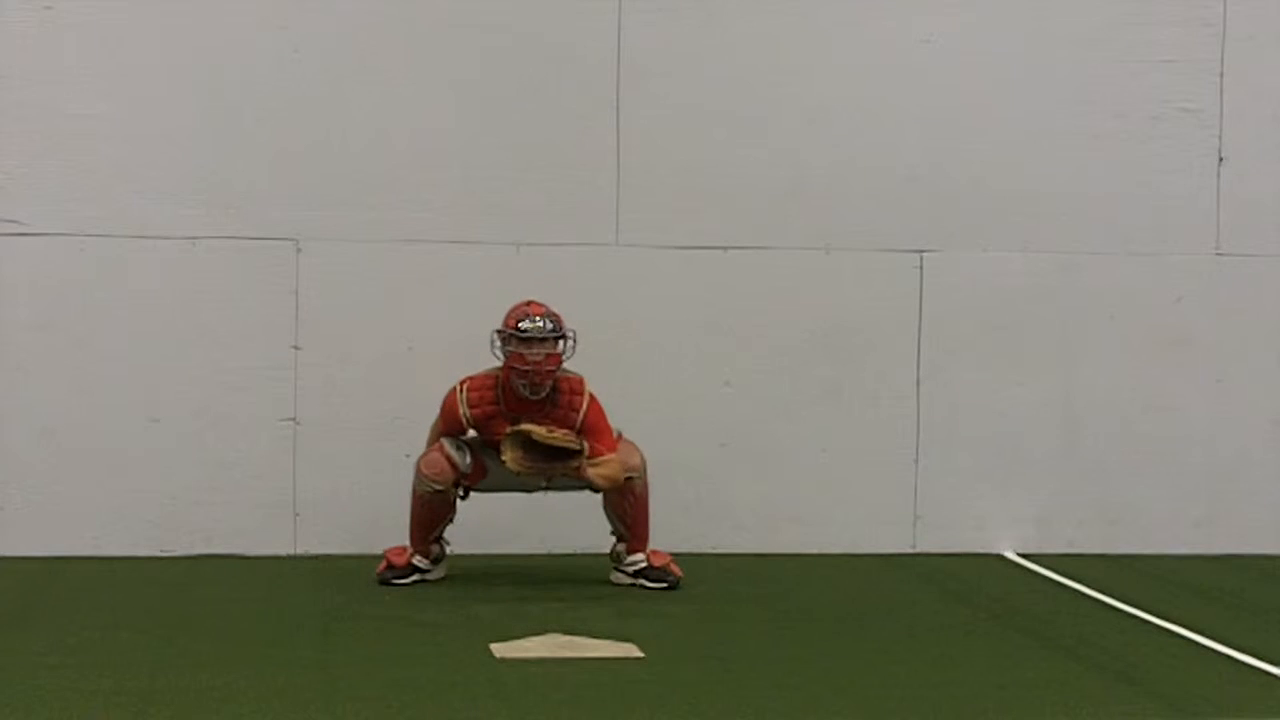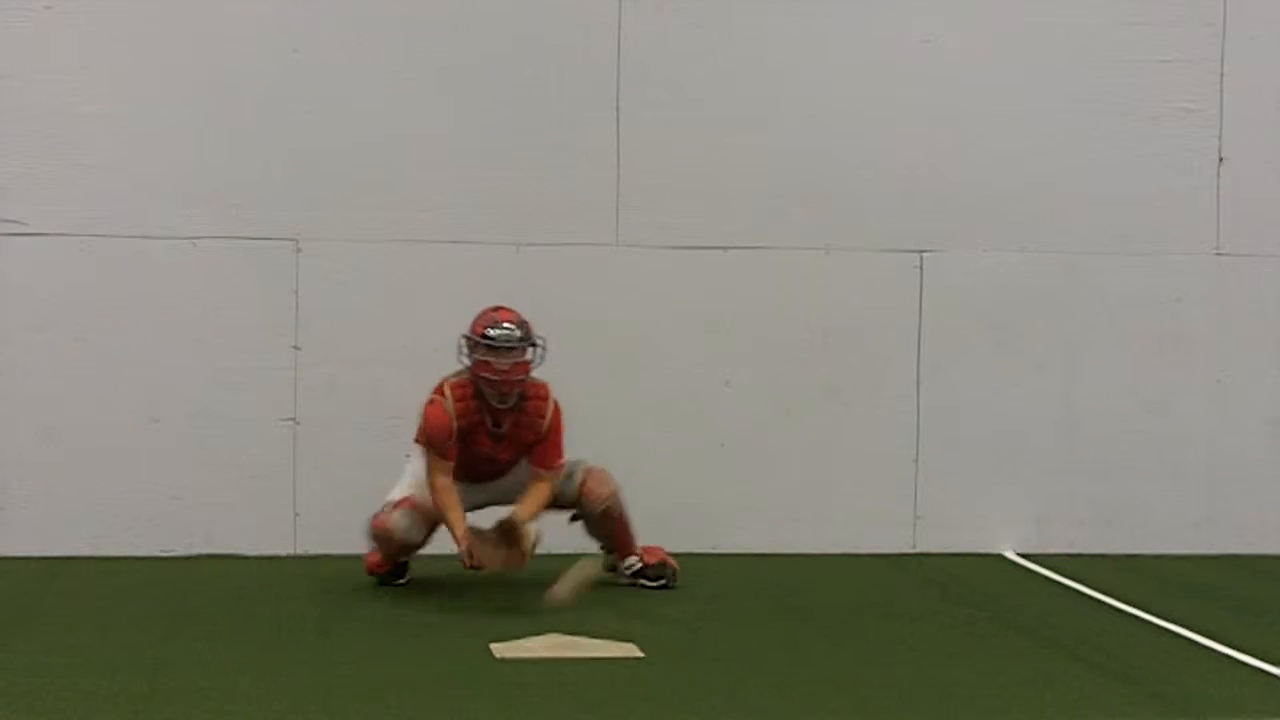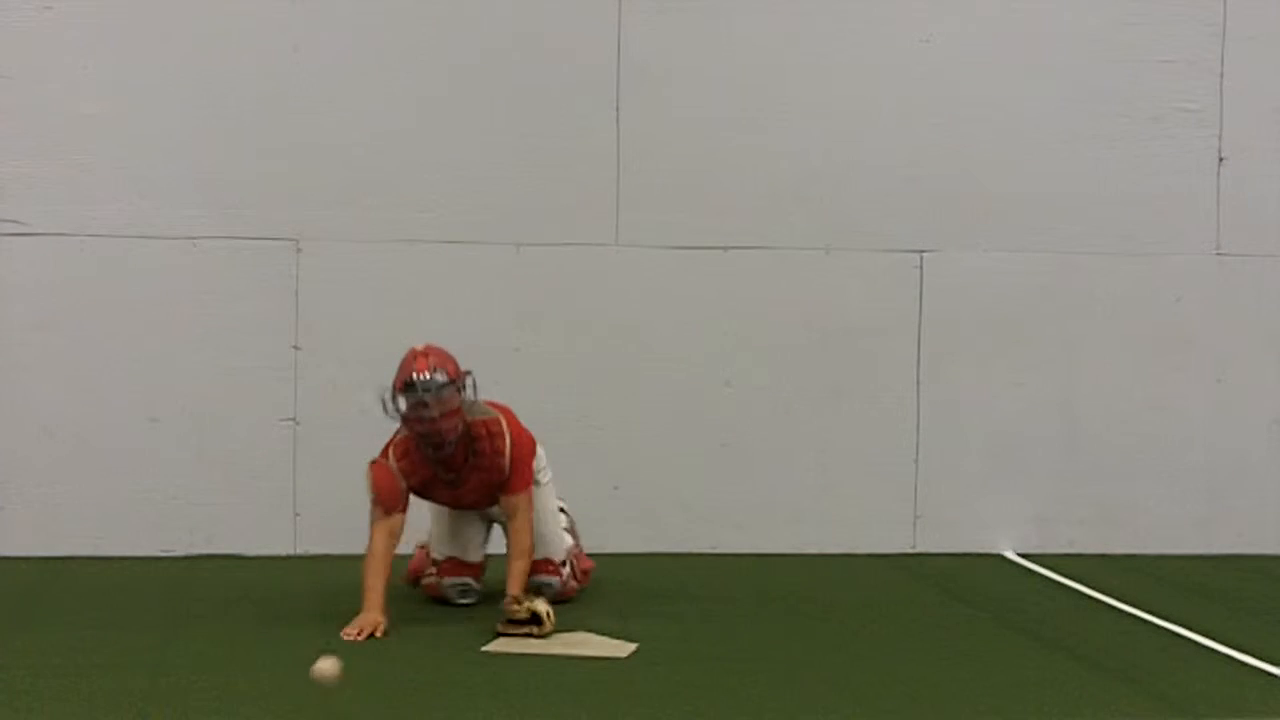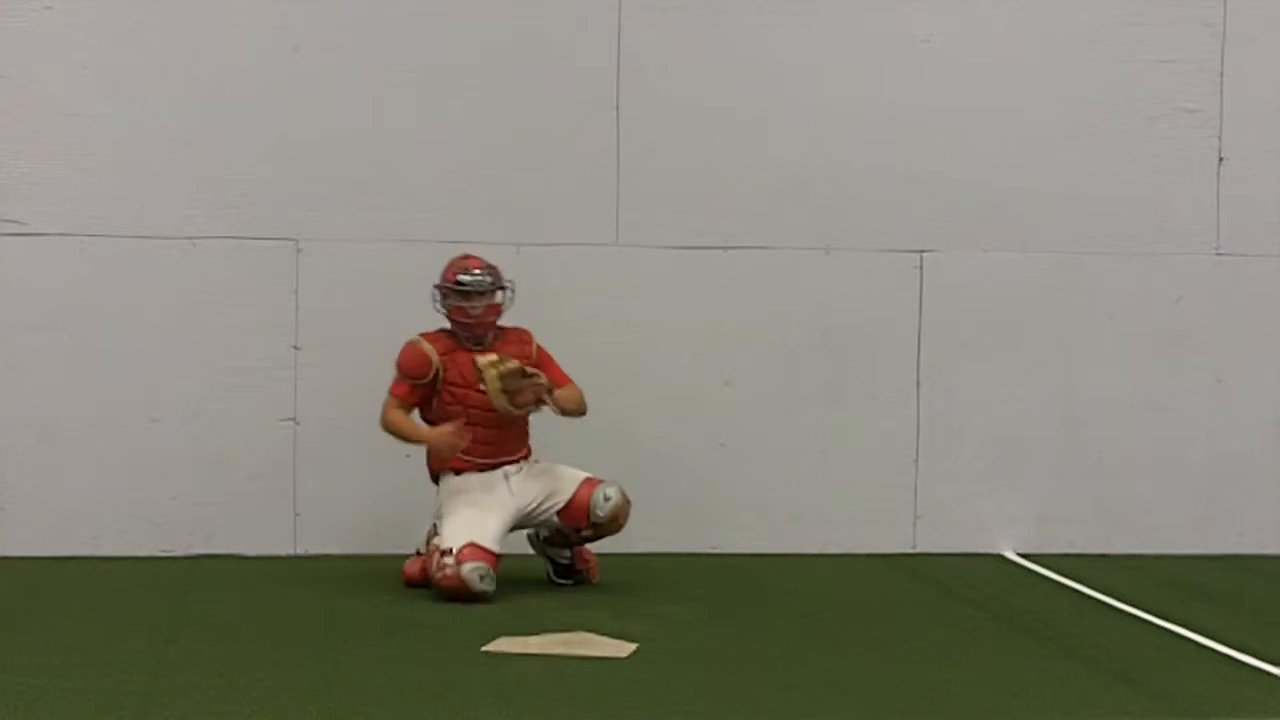
dt=1s
person 1, frame 1
left shoulder: (577, 397)
right shoulder: (473, 394)
left elbow: (614, 473)
right elbow: (440, 435)
left wrist: (587, 475)
right wrist: (431, 484)
right hip: (496, 462)
left knee: (628, 459)
right knee: (433, 465)
left ankle: (632, 558)
right ankle: (424, 555)
person 1, frame 2
left shoulder: (542, 404)
right shoulder: (449, 400)
left elbow: (544, 482)
right elbow: (440, 480)
left wrist: (517, 520)
right wrist: (460, 535)
left hip: (513, 472)
right hip: (453, 474)
left knee: (598, 490)
right knee: (391, 528)
left ankle: (627, 560)
right ankle: (394, 560)
person 1, frame 3
left shoulder: (500, 431)
right shoulder: (399, 455)
left elbow: (520, 518)
right elbow: (383, 534)
left wrist: (515, 592)
right wrist: (372, 609)
left hip: (516, 486)
right hip: (452, 501)
left knee: (553, 585)
right knee: (455, 589)
left ankle: (559, 526)
right ankle: (433, 550)
person 1, frame 4
left shoulder: (522, 344)
right shoulder: (430, 352)
left elbow: (578, 404)
right elbow: (391, 415)
left wrist: (548, 392)
right wrist: (428, 436)
left hip: (524, 474)
right hip: (468, 484)
left knee: (612, 506)
right knee: (467, 579)
left ankle: (555, 544)
right ankle: (441, 549)
